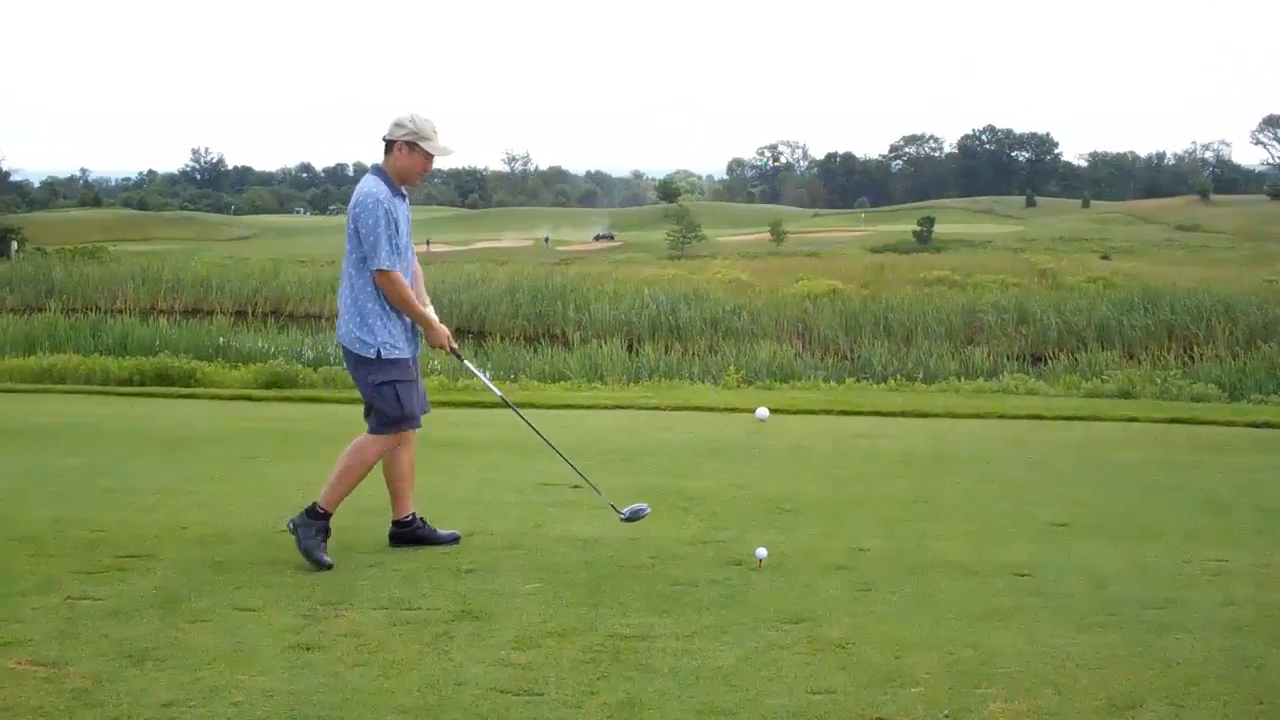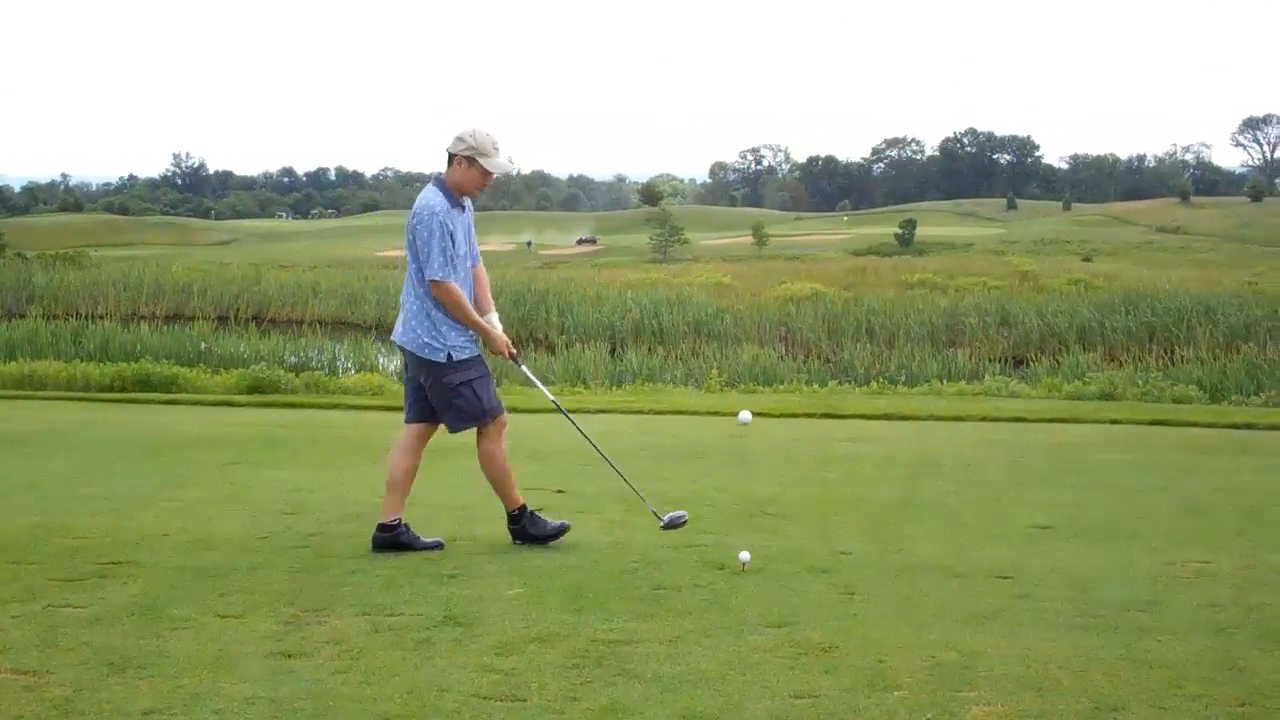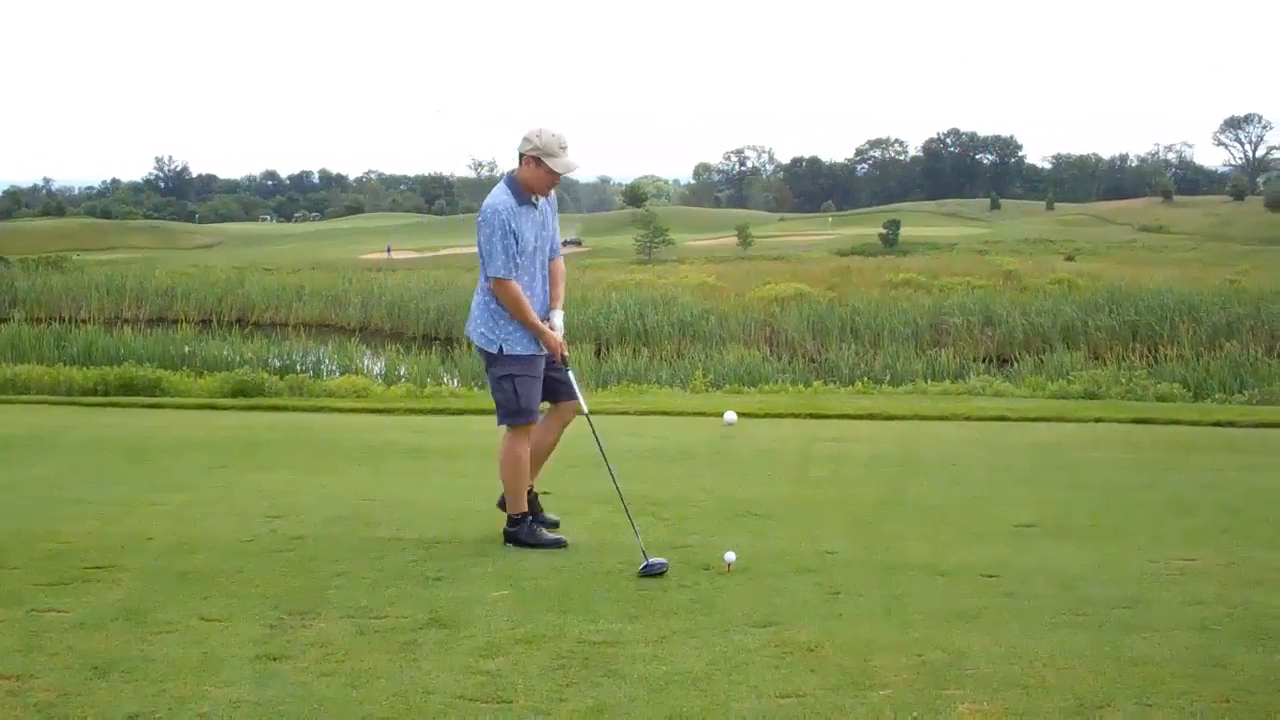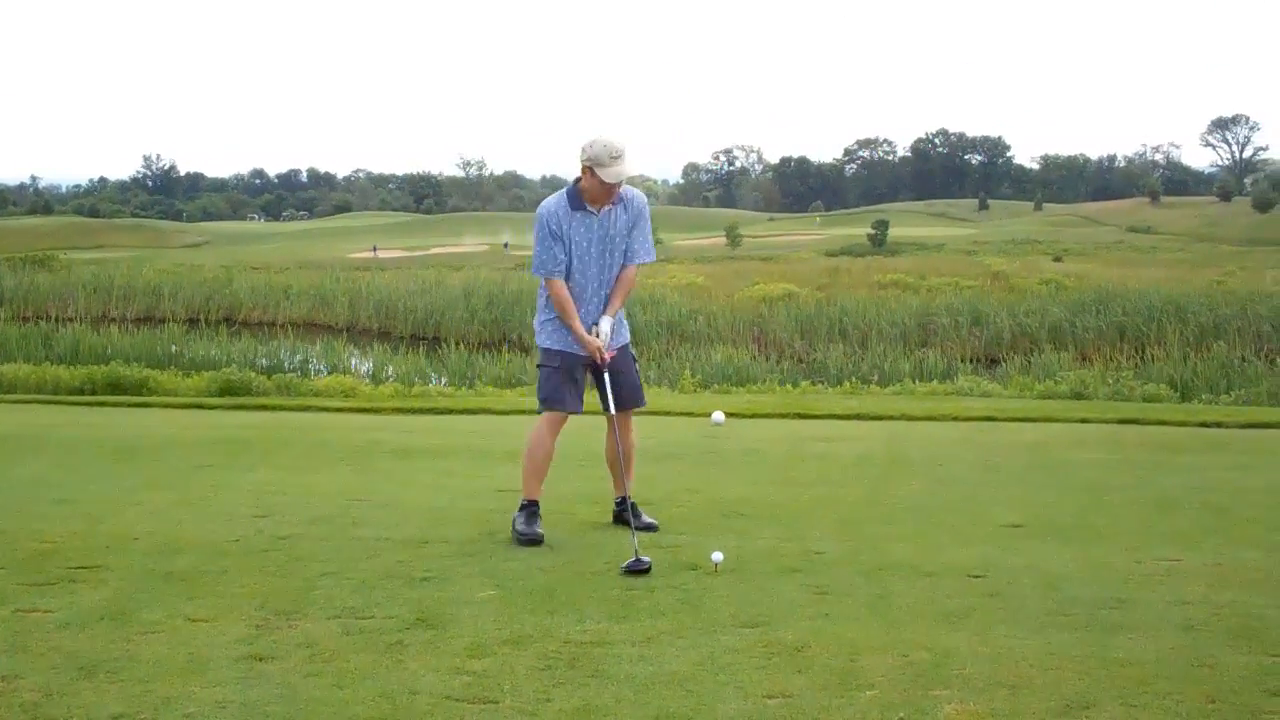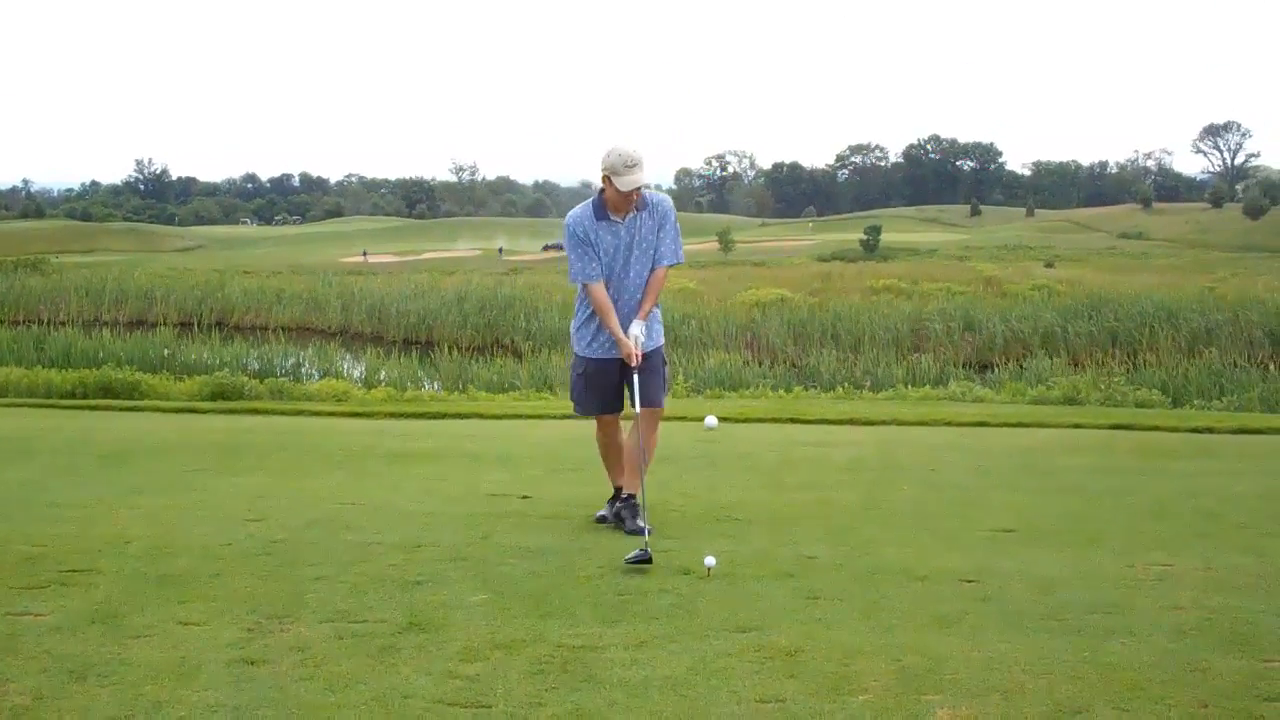
dt=0.4s
person 1, frame 1
left shoulder: (396, 195)
right shoulder: (373, 198)
right elbow: (384, 276)
left wrist: (429, 311)
right wrist: (427, 323)
left hip: (392, 335)
right hip: (377, 339)
left knee: (401, 431)
right knee: (389, 433)
left ankle: (405, 521)
right ankle: (314, 518)
person 1, frame 2
left shoulder: (462, 205)
right shoulder: (434, 210)
left elbow: (475, 266)
right elbow: (440, 286)
left wrist: (494, 319)
right wrist: (486, 331)
left hip: (425, 340)
right hip: (443, 343)
left knee: (418, 430)
right knee: (491, 425)
left ankle: (390, 527)
right ankle: (521, 519)
person 1, frame 3
left shoulder: (546, 198)
right shoulder: (498, 207)
left elbow: (554, 257)
right elbow: (502, 283)
left wrist: (556, 315)
right wrist: (542, 332)
left hip: (536, 331)
right hip: (507, 336)
left knee: (565, 407)
right knee: (521, 425)
left ankle: (520, 492)
right ankle: (517, 522)
person 1, frame 4
left shoulder: (635, 203)
right shoulder: (551, 213)
left elbow: (632, 266)
right elbow: (554, 282)
left wrist: (608, 320)
right wrist: (582, 335)
left hip: (612, 330)
right hip: (560, 333)
left knee: (621, 417)
right knee: (553, 417)
left ankle: (623, 503)
right ankle: (528, 510)
person 1, frame 5
left shoulder: (661, 207)
right shoulder: (578, 222)
left elbow: (661, 268)
right elbow: (593, 286)
left wrist: (639, 323)
right wrist: (619, 337)
left hip: (646, 331)
right hip: (595, 337)
left knee: (650, 414)
right knee: (606, 419)
left ankle: (632, 502)
right ankle: (619, 493)
